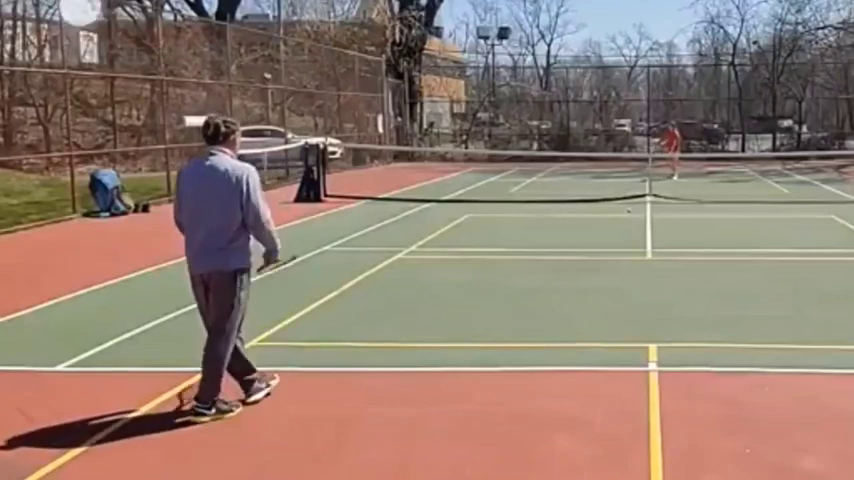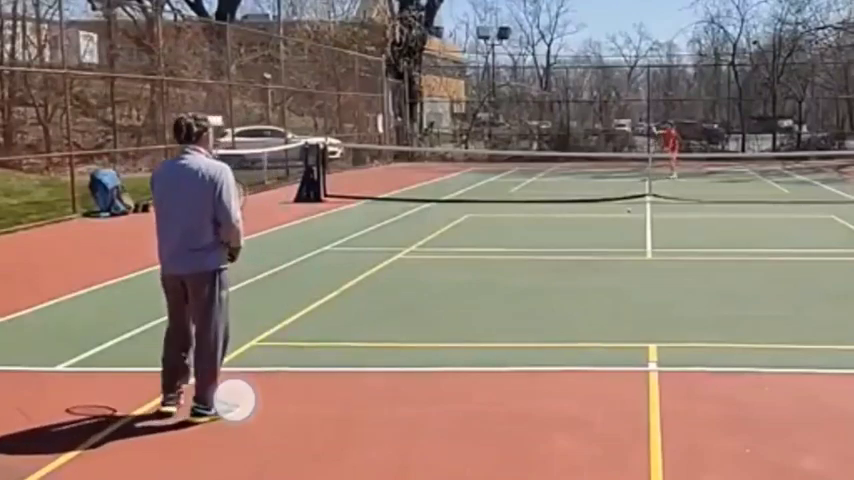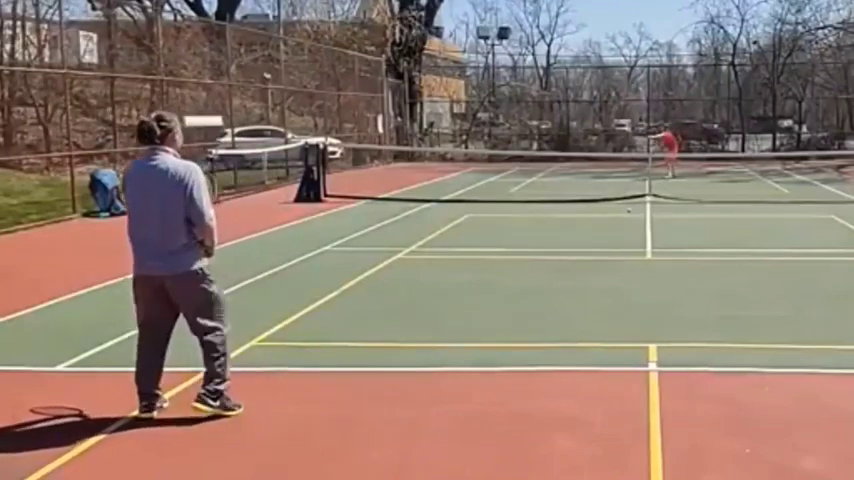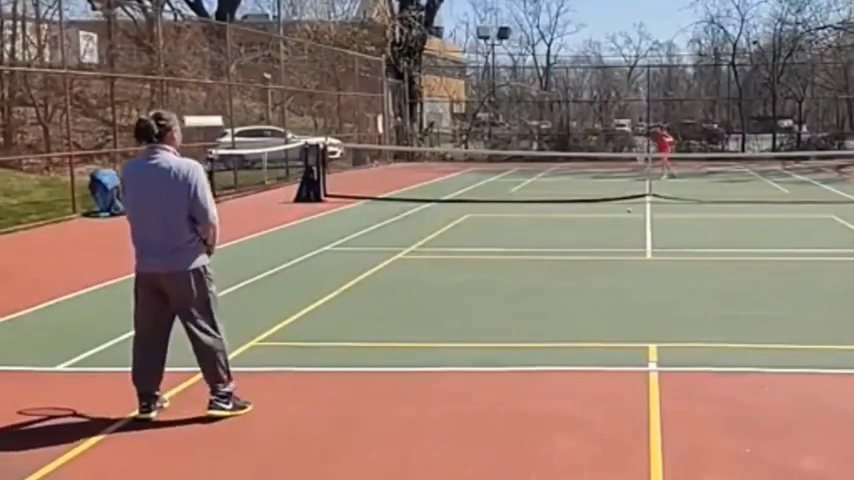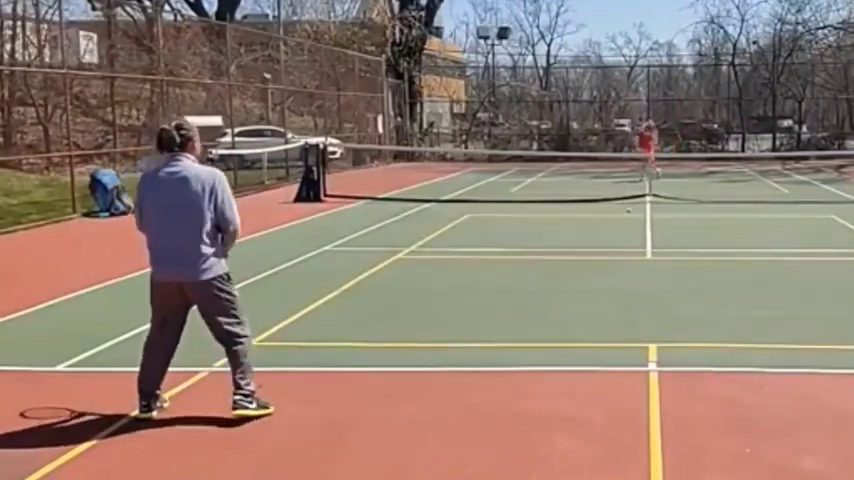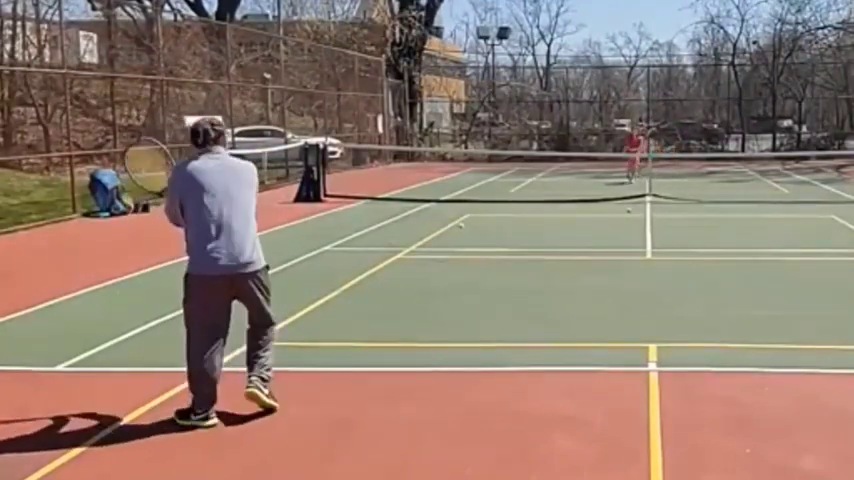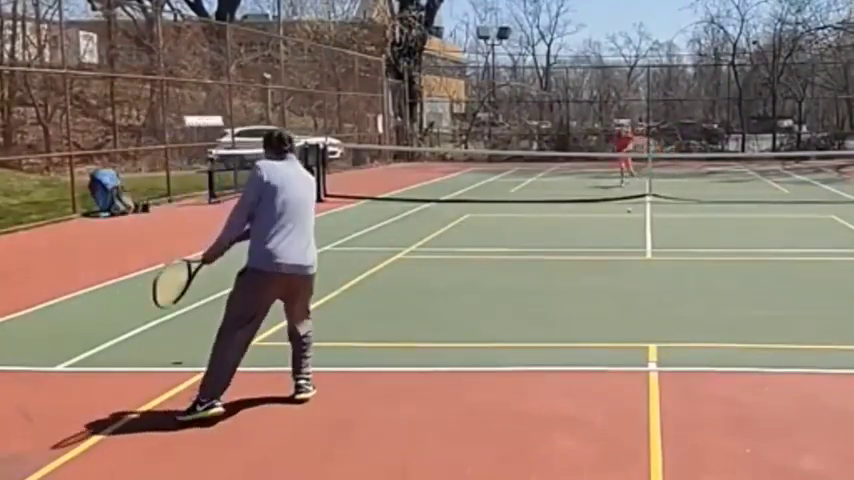
dt=0.4s
person 1, frame 1
left shoulder: (187, 172)
right shoulder: (243, 172)
left elbow: (180, 220)
right elbow: (260, 221)
right wrist: (273, 248)
left hip: (197, 264)
right hip: (229, 263)
left knee: (221, 330)
right knee: (223, 333)
left ankle: (251, 381)
right ankle: (206, 401)
person 1, frame 2
left shoulder: (162, 172)
right shoulder: (217, 171)
left elbow: (165, 215)
right elbow: (231, 222)
right wrist: (235, 246)
left hip: (171, 265)
right hip: (205, 264)
left knee: (177, 331)
right knee: (210, 335)
left ankle: (172, 394)
right ankle: (205, 403)
person 1, frame 3
left shoulder: (132, 173)
right shoulder: (187, 171)
left elbow: (137, 216)
right elbow: (205, 223)
right wrist: (209, 246)
left hip: (145, 268)
right hip: (184, 266)
left knee: (151, 334)
right knee: (213, 325)
left ankle: (148, 398)
right ankle: (213, 392)
person 1, frame 4
left shoulder: (130, 172)
right shoulder: (188, 169)
left elbow: (132, 216)
right elbow: (209, 221)
right wrist: (208, 245)
left hip: (147, 267)
right hip: (186, 265)
left knee: (149, 334)
right knee: (205, 332)
left ankle: (148, 399)
right ankle: (222, 396)
person 1, frame 5
left shoulder: (148, 181)
right shoulder: (212, 178)
left elbow: (143, 225)
right elbow: (232, 228)
right wrist: (219, 250)
left hip: (165, 275)
right hip: (207, 272)
left knee: (160, 337)
right knee: (234, 334)
left ankle: (148, 399)
right ankle: (245, 395)
person 1, frame 6
left shoulder: (186, 172)
right shoulder: (248, 169)
left elbow: (174, 217)
left hip: (207, 269)
right hip: (249, 263)
left knee: (203, 339)
right knee: (262, 325)
left ankle: (203, 408)
right ankle: (258, 380)
person 1, frame 7
left shoulder: (264, 171)
right shoulder: (307, 180)
left elbow: (240, 216)
left wrist: (216, 247)
right wrist: (226, 245)
left hip: (265, 266)
right hip: (303, 267)
left knee: (232, 332)
right knee: (300, 324)
left ankle: (209, 400)
right ankle: (303, 382)
